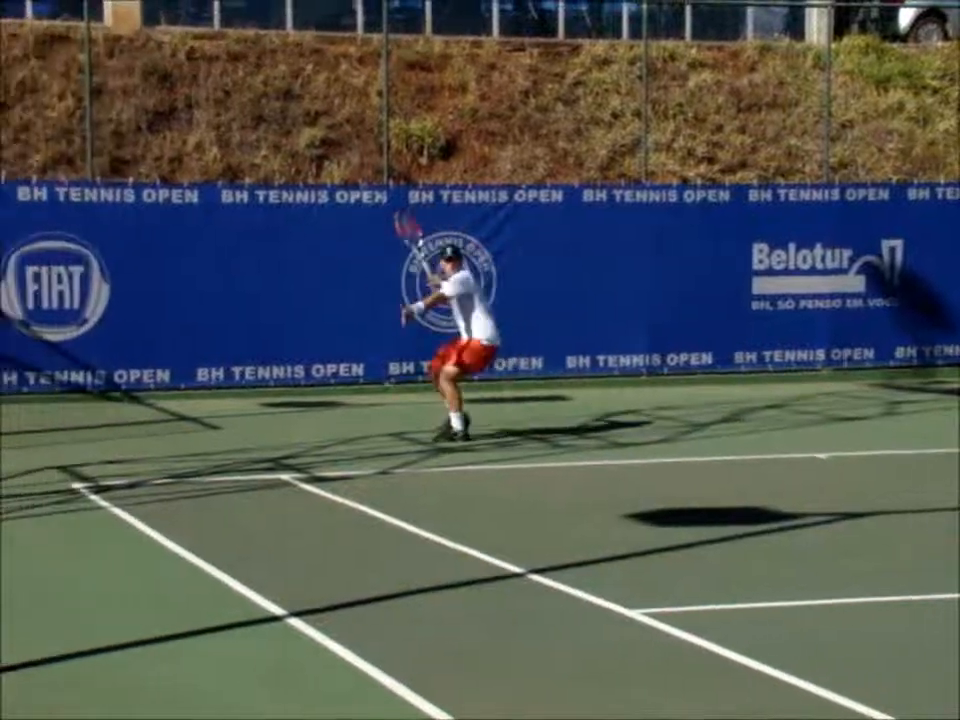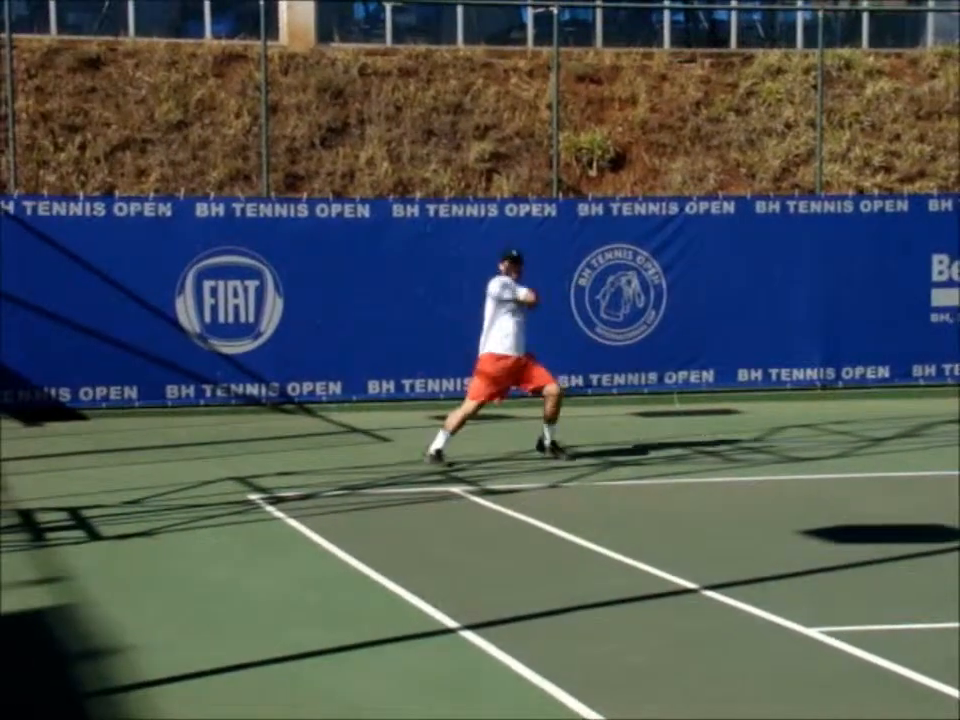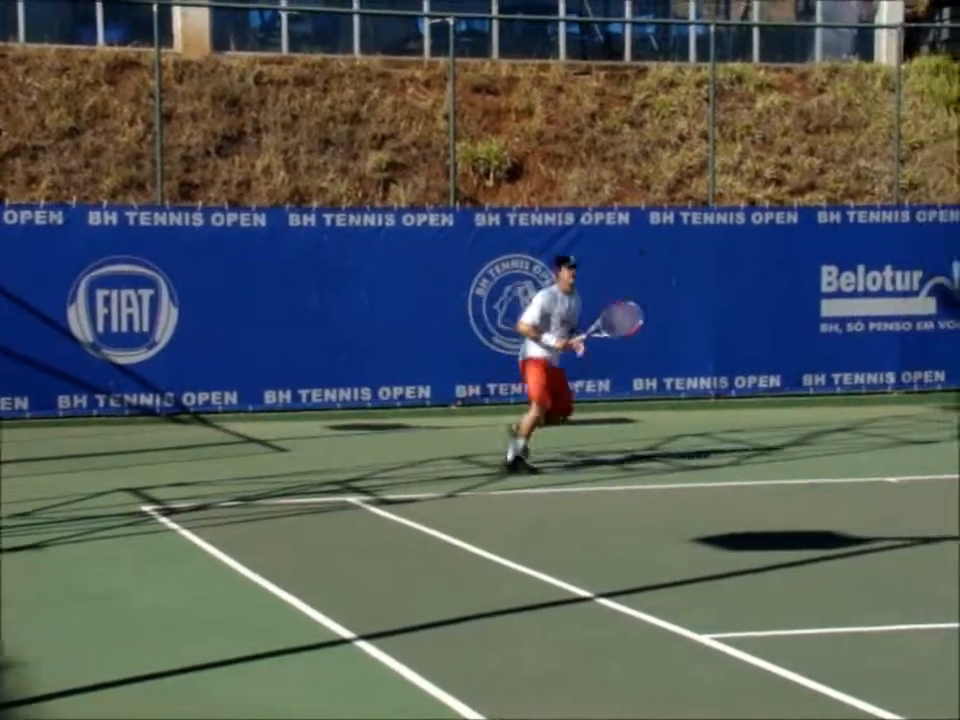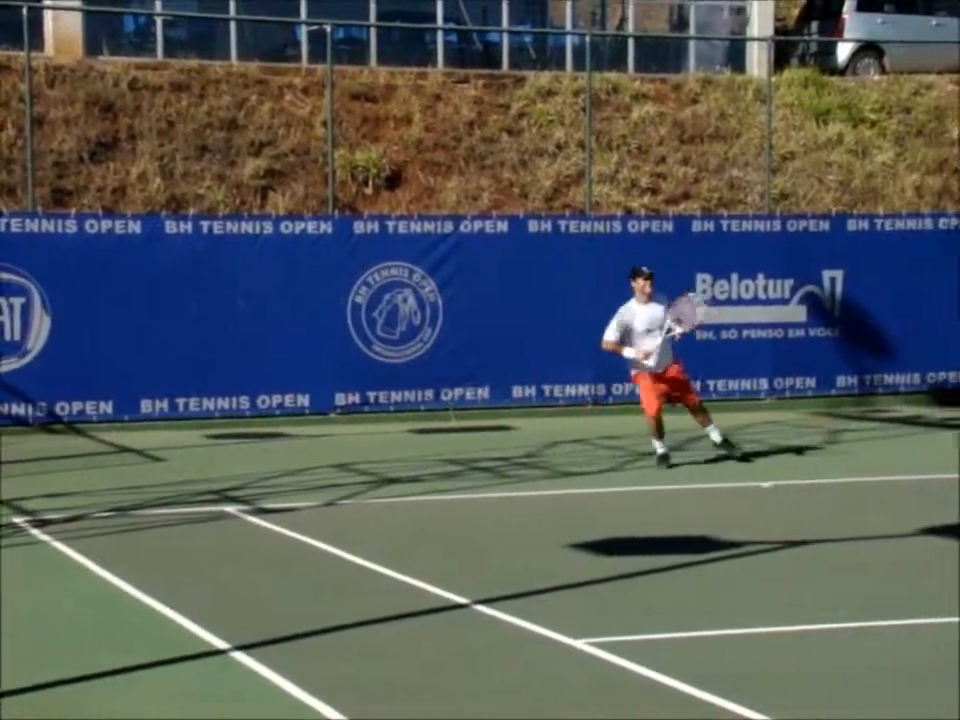
dt=0.7s
person 1, frame 1
left shoulder: (462, 277)
right shoulder: (454, 279)
left elbow: (441, 297)
left wrist: (414, 307)
right wrist: (439, 283)
left hip: (484, 341)
right hip: (469, 339)
left knee: (445, 376)
right knee: (435, 370)
left ankle: (458, 429)
right ankle: (457, 416)
person 1, frame 2
left shoulder: (513, 290)
right shoulder: (500, 284)
right elbow: (532, 300)
right wrist: (525, 298)
left hip: (520, 357)
right hip: (494, 357)
left knee: (554, 391)
right knee: (471, 406)
left ankle: (547, 442)
right ankle: (435, 449)
person 1, frame 3
left shoulder: (576, 298)
right shoulder: (545, 297)
right elbow: (523, 327)
left wrist: (577, 342)
right wrist: (551, 341)
left hip: (554, 362)
right hip: (536, 358)
left knee: (563, 412)
right knee: (541, 406)
left ankle: (519, 429)
right ankle: (513, 458)
person 1, frame 4
left shoulder: (662, 303)
right shoulder: (625, 313)
right elbow: (606, 344)
right wrist: (632, 353)
left hip: (670, 367)
right hip: (644, 372)
left knee: (696, 405)
right knee: (653, 412)
left ankle: (720, 441)
right ankle: (661, 451)
